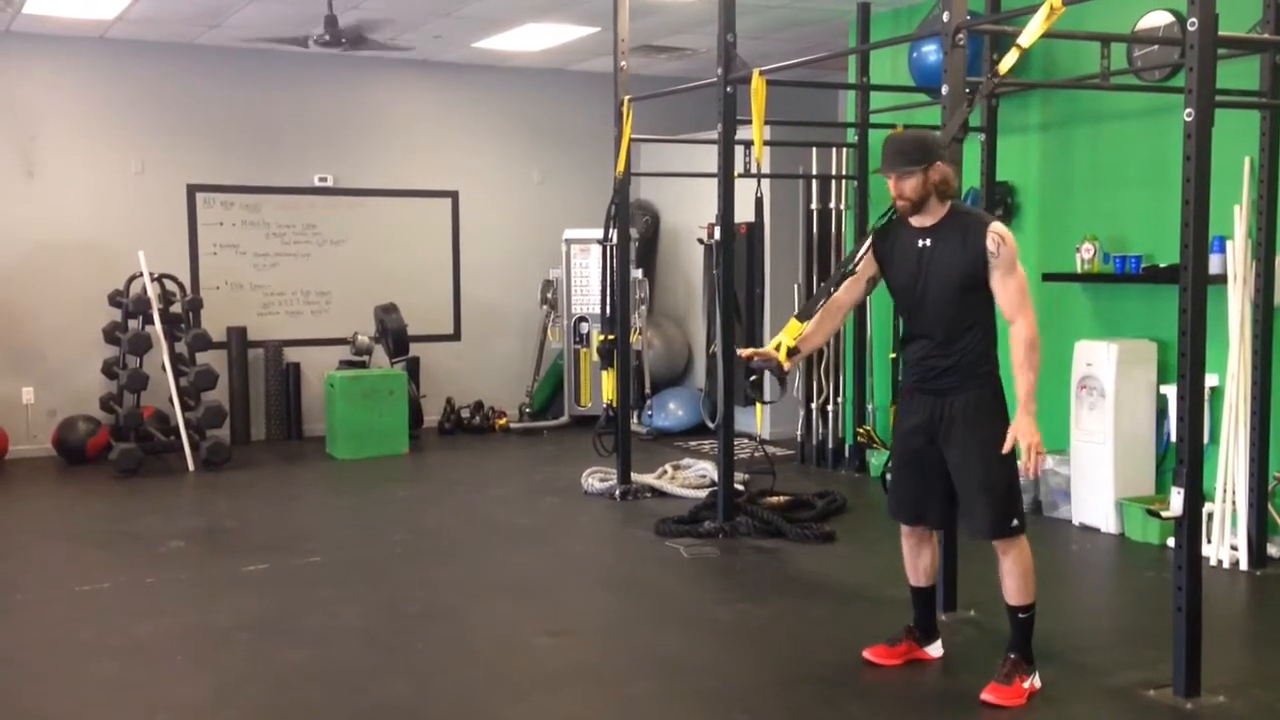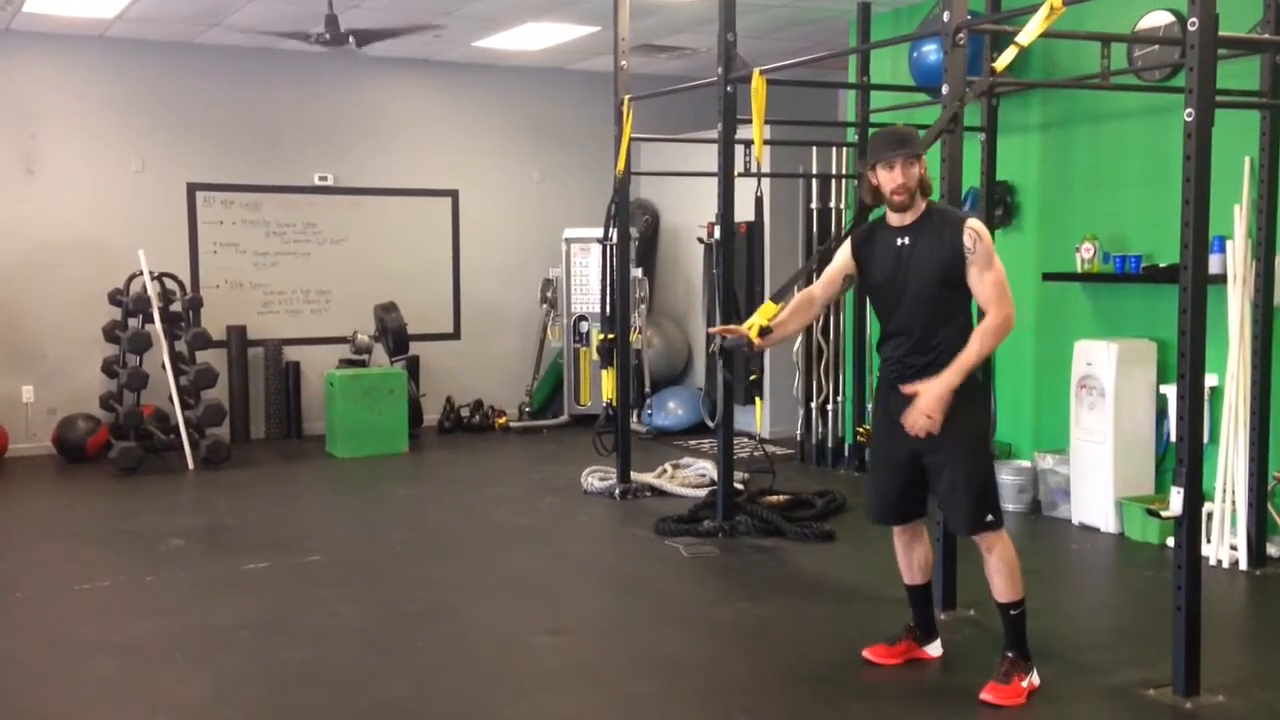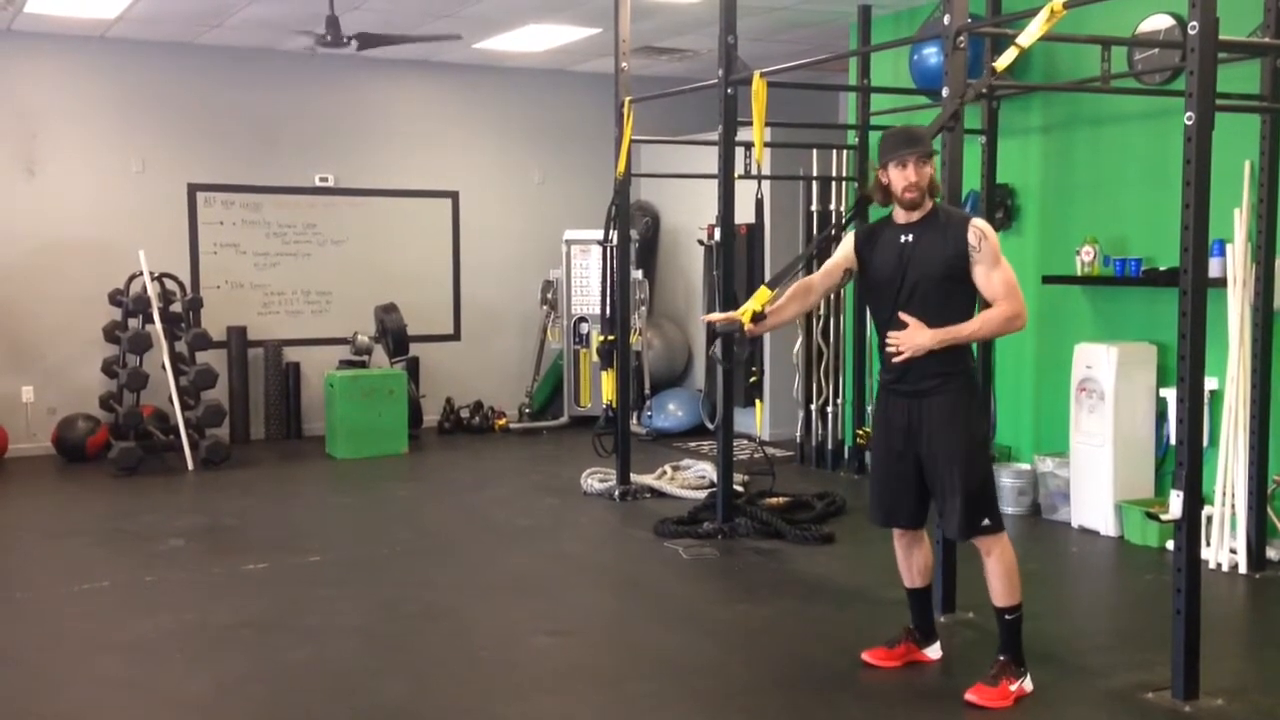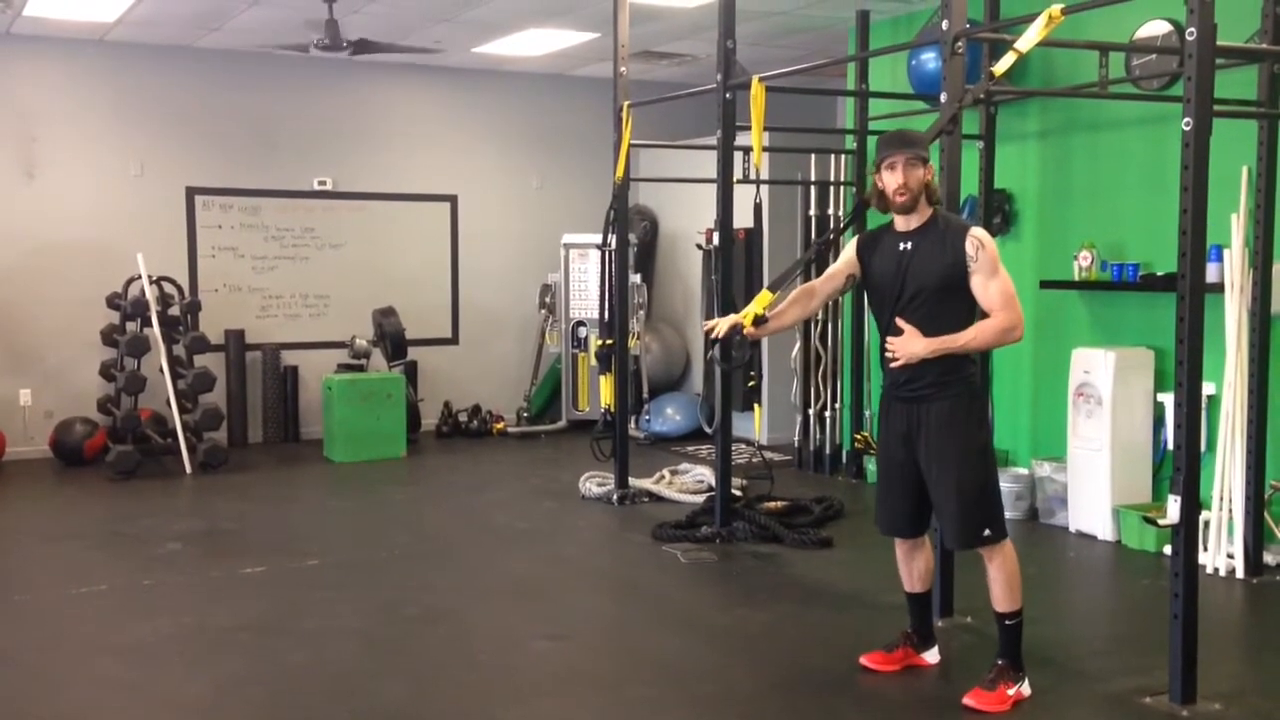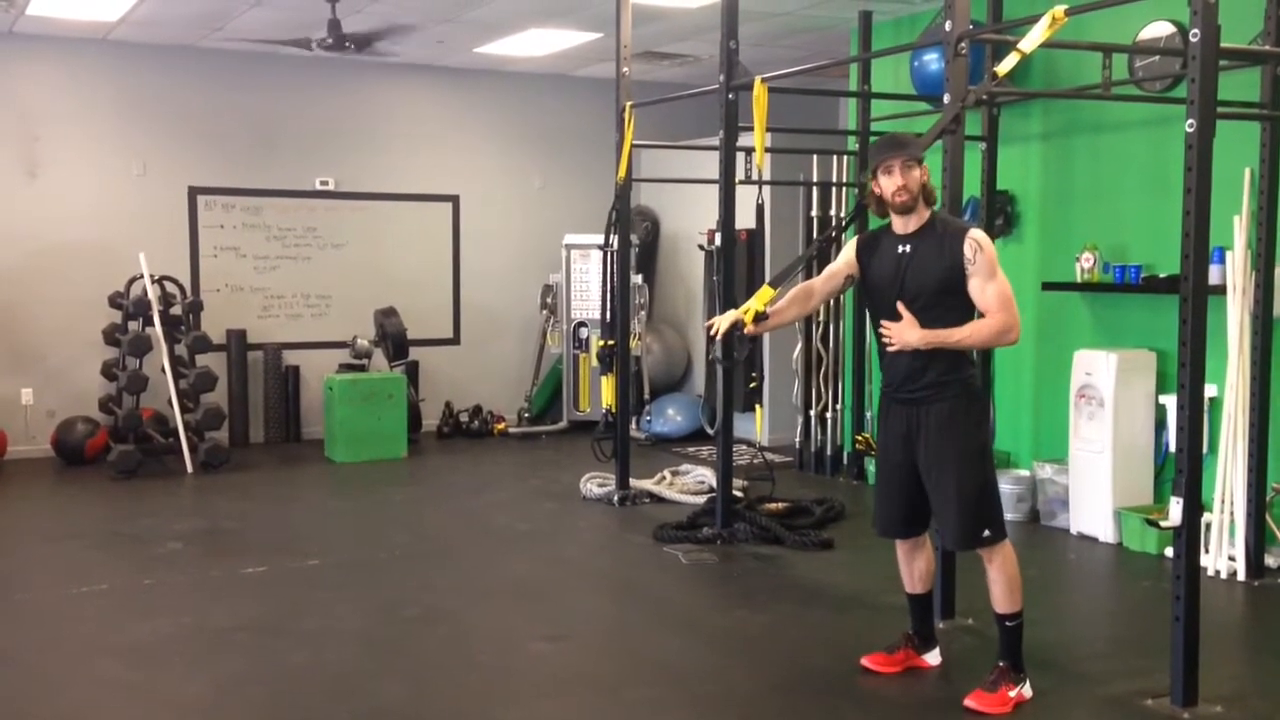
dt=0.4s
person 1, frame 1
left shoulder: (986, 235)
right shoulder: (885, 240)
left elbow: (1022, 322)
right elbow: (842, 301)
left wrist: (1025, 413)
right wrist: (790, 351)
left hip: (975, 402)
right hip: (915, 400)
left knee: (1003, 531)
right knee: (914, 522)
left ankle: (1021, 661)
right ankle: (924, 634)
person 1, frame 2
left shoulder: (963, 232)
right shoulder: (862, 242)
left elbow: (1000, 315)
right elbow: (813, 298)
left wrist: (945, 385)
right wrist: (763, 335)
left hip: (952, 398)
right hip: (894, 396)
left knee: (983, 526)
right knee: (902, 519)
left ankle: (1019, 660)
right ankle: (923, 633)
person 1, frame 3
left shoulder: (968, 232)
right shoulder: (865, 240)
left elbow: (1012, 312)
right elbow: (813, 287)
left wrist: (934, 338)
right wrist: (755, 321)
left hip: (951, 399)
right hip: (895, 399)
left knee: (984, 529)
right knee: (903, 522)
left ankle: (1013, 664)
right ankle: (922, 636)
person 1, frame 4
left shoulder: (967, 240)
right shoulder: (867, 247)
left elbow: (1010, 323)
right elbow: (814, 293)
left wrist: (930, 346)
right wrist: (755, 325)
left hip: (953, 406)
right hip: (898, 405)
left knee: (988, 536)
right knee: (905, 528)
left ankle: (1012, 668)
right ankle: (921, 640)
person 1, frame 5
left shoulder: (965, 241)
right shoulder: (865, 249)
left elbow: (1006, 326)
right elbow: (813, 292)
left wrist: (925, 338)
right wrist: (755, 320)
left hip: (952, 406)
right hip: (897, 407)
left knee: (986, 535)
right knee: (905, 528)
left ankle: (1012, 669)
right ankle: (922, 641)
